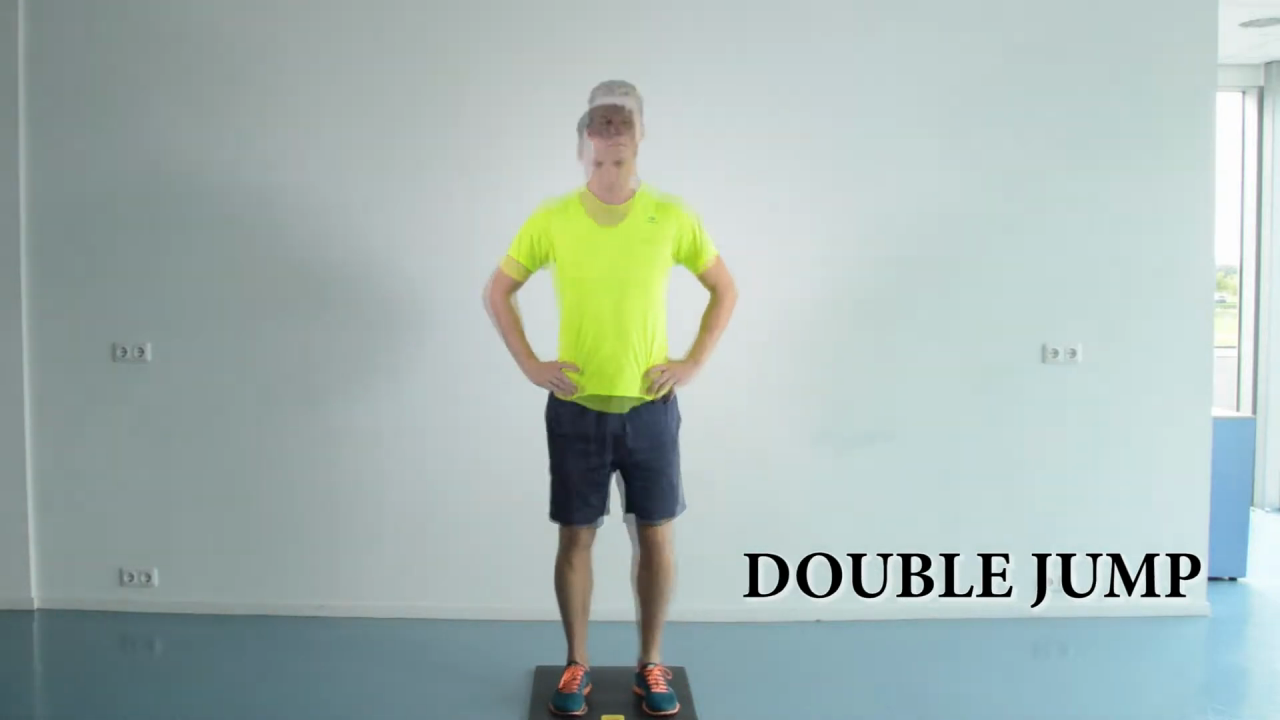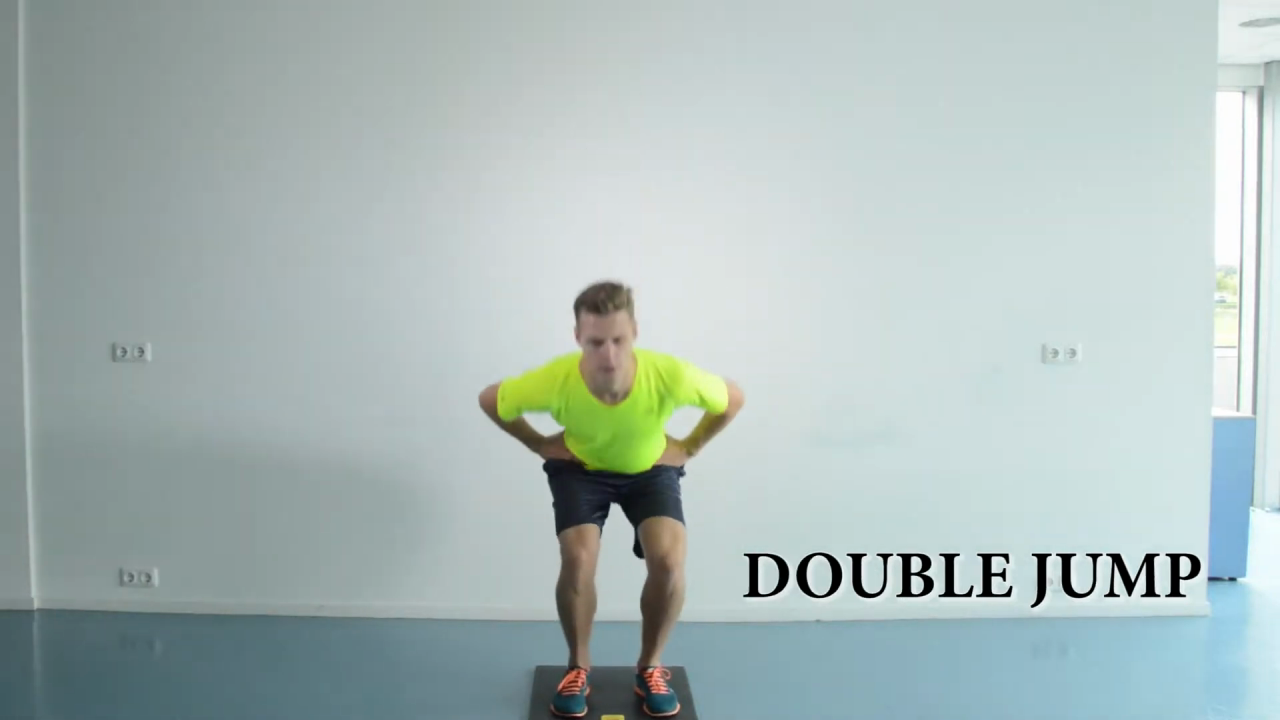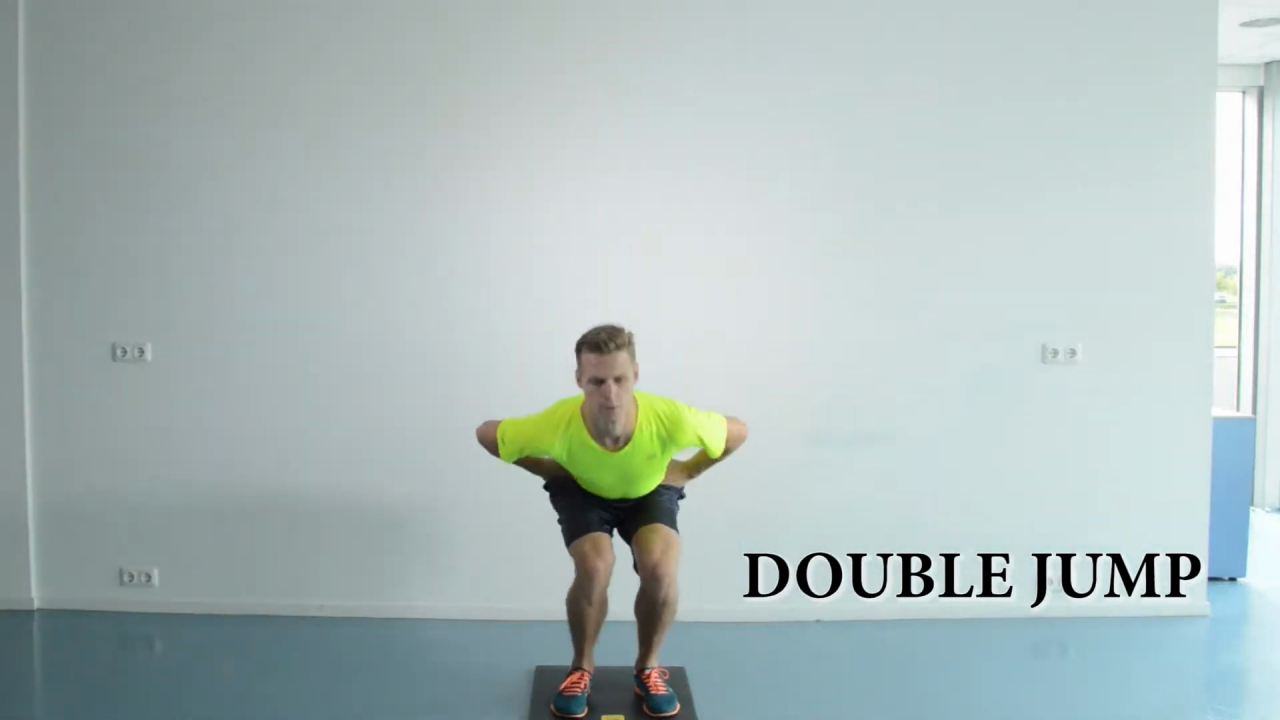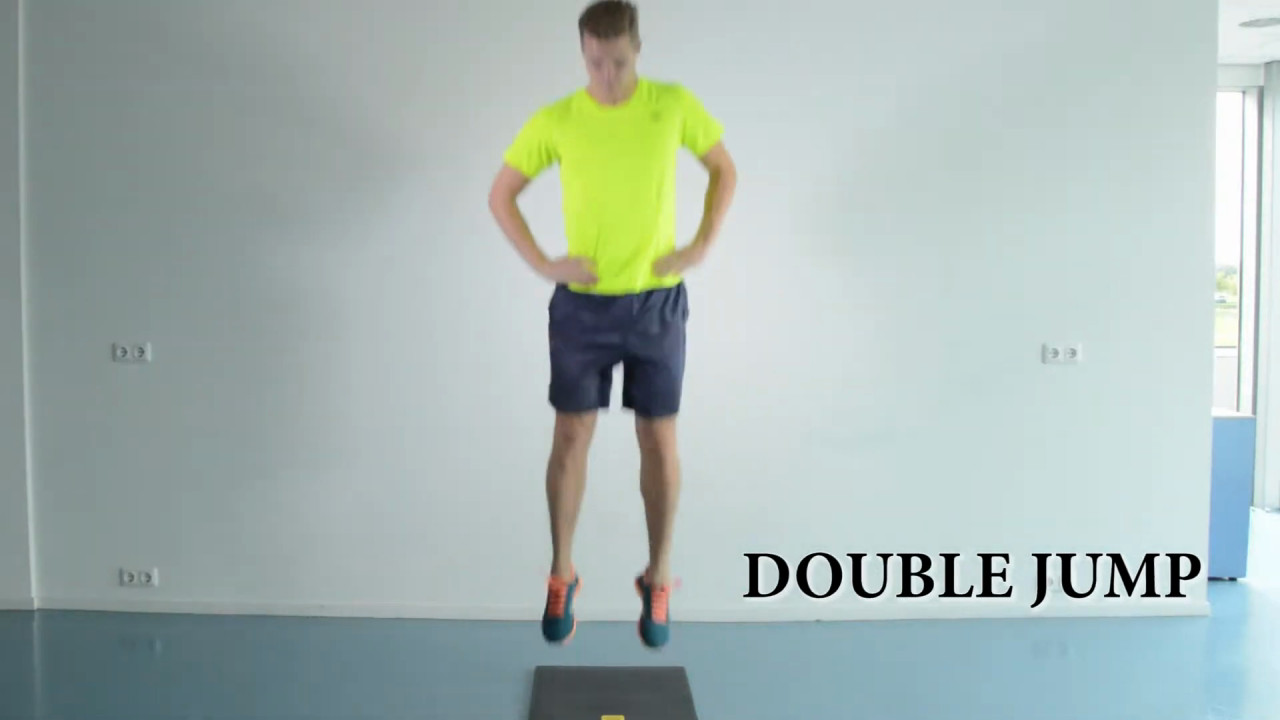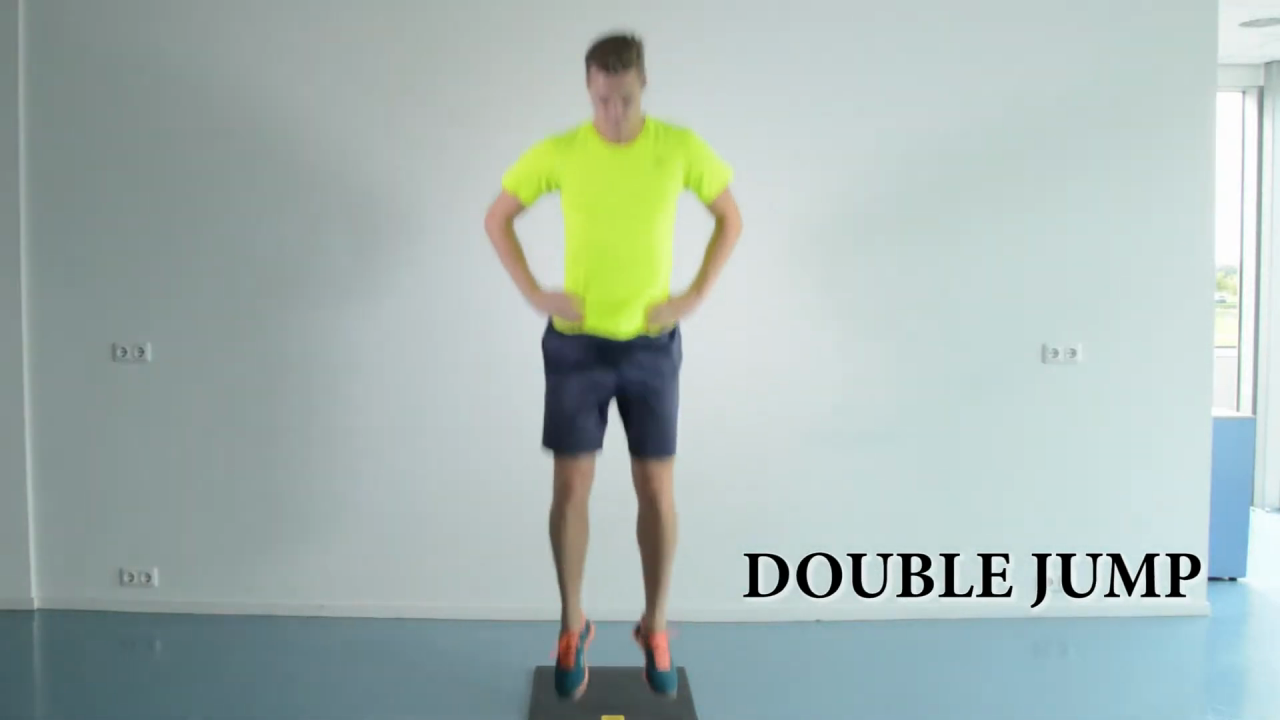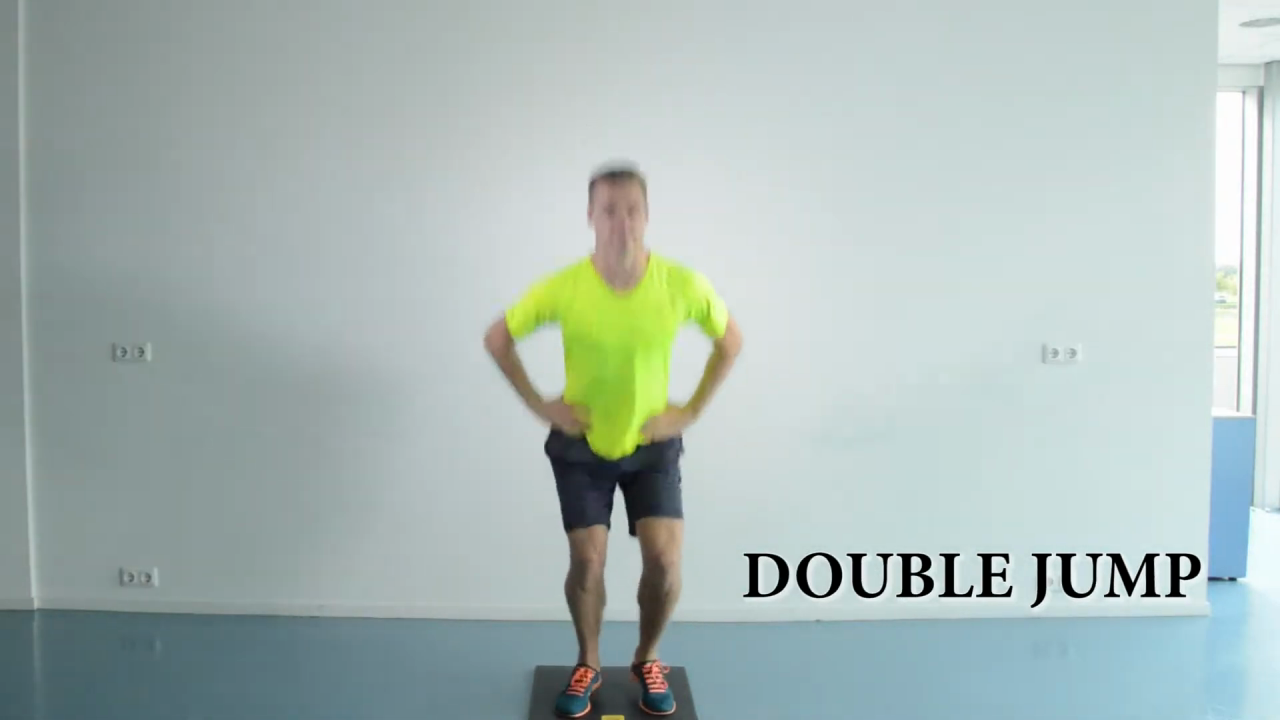
dt=0.4s
person 1, frame 1
left shoulder: (672, 215)
right shoulder: (552, 218)
left elbow: (724, 289)
right elbow: (497, 291)
left wrist: (693, 361)
right wrist: (530, 364)
left hip: (649, 403)
right hip: (577, 405)
left knee: (656, 537)
right knee: (576, 538)
left ankle: (650, 664)
right ankle: (577, 664)
person 1, frame 2
left shoulder: (671, 375)
right shoulder: (554, 381)
left elbow: (733, 399)
right elbow: (490, 401)
left wrist: (689, 447)
right wrist: (539, 444)
left hip: (650, 469)
right hip: (580, 468)
left knee: (668, 560)
right knee: (579, 558)
left ankle: (650, 666)
right ankle: (577, 666)
person 1, frame 3
left shoulder: (671, 420)
right shoulder: (555, 426)
left elbow: (738, 431)
right elbow: (486, 433)
left wrist: (689, 471)
right wrist: (545, 469)
left hip: (649, 493)
right hip: (582, 493)
left knee: (660, 568)
right knee: (593, 567)
left ankle: (648, 667)
right ankle: (581, 667)
person 1, frame 4
left shoulder: (674, 103)
right shoulder: (556, 120)
left elbow: (722, 169)
right elbow: (502, 193)
left wrist: (699, 247)
right wrist: (540, 263)
left hip: (657, 301)
right hip: (582, 304)
left knee: (659, 442)
right knee: (571, 437)
left ankle: (658, 579)
right ankle: (561, 575)
person 1, frame 5
left shoulder: (679, 146)
right shoulder: (558, 151)
left elbow: (729, 218)
right elbow: (497, 218)
left wrist: (696, 294)
right wrist: (534, 294)
left hip: (650, 342)
right hip: (575, 342)
left knee: (655, 485)
right knee: (571, 483)
left ankle: (655, 624)
right ankle: (572, 624)
person 1, frame 6
left shoulder: (681, 285)
right shoulder: (563, 288)
left elbow: (730, 340)
right elbow: (499, 337)
left wrist: (690, 410)
right wrist: (541, 406)
left hip: (651, 445)
right hip: (580, 446)
left knee: (665, 556)
right knee: (587, 557)
left ankle: (648, 659)
right ankle: (587, 663)
